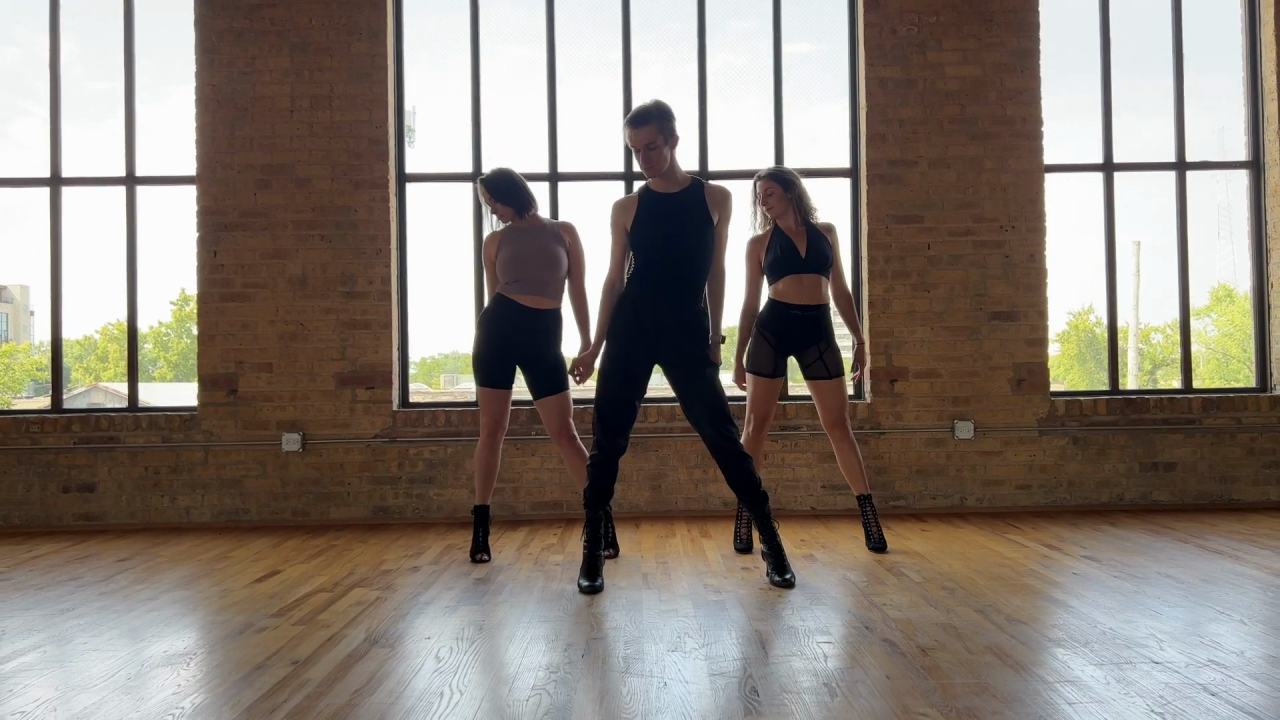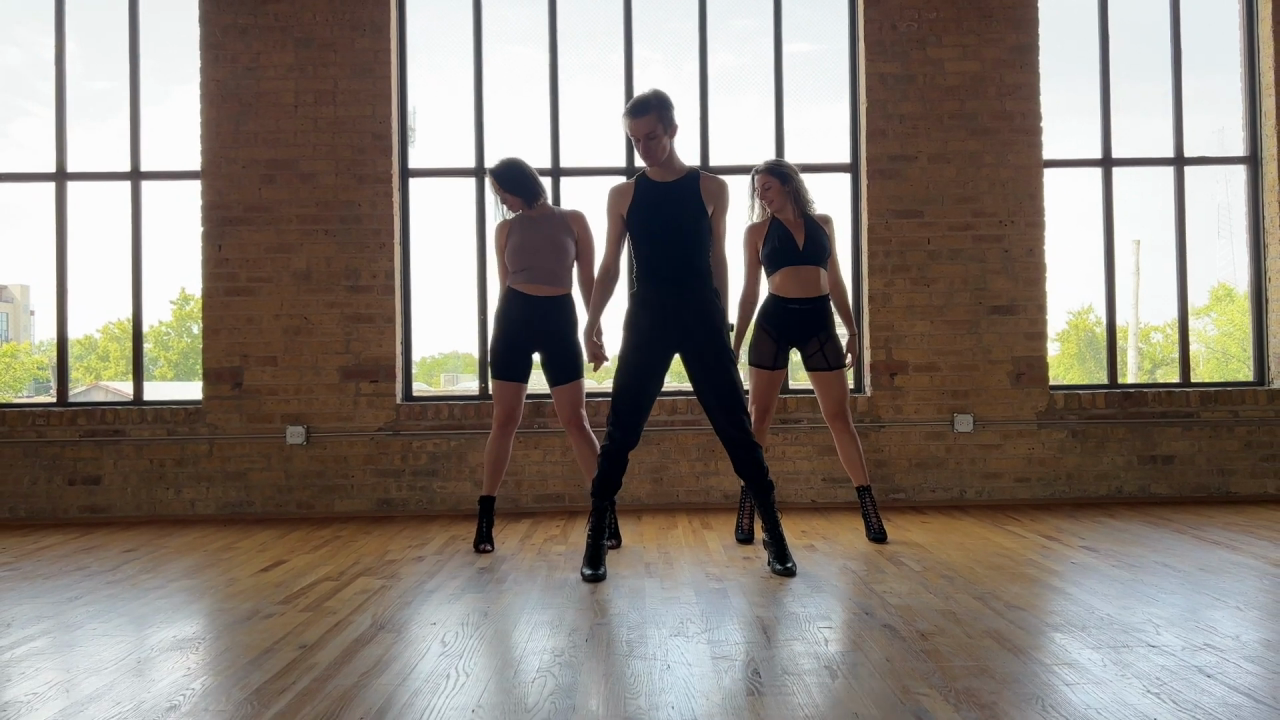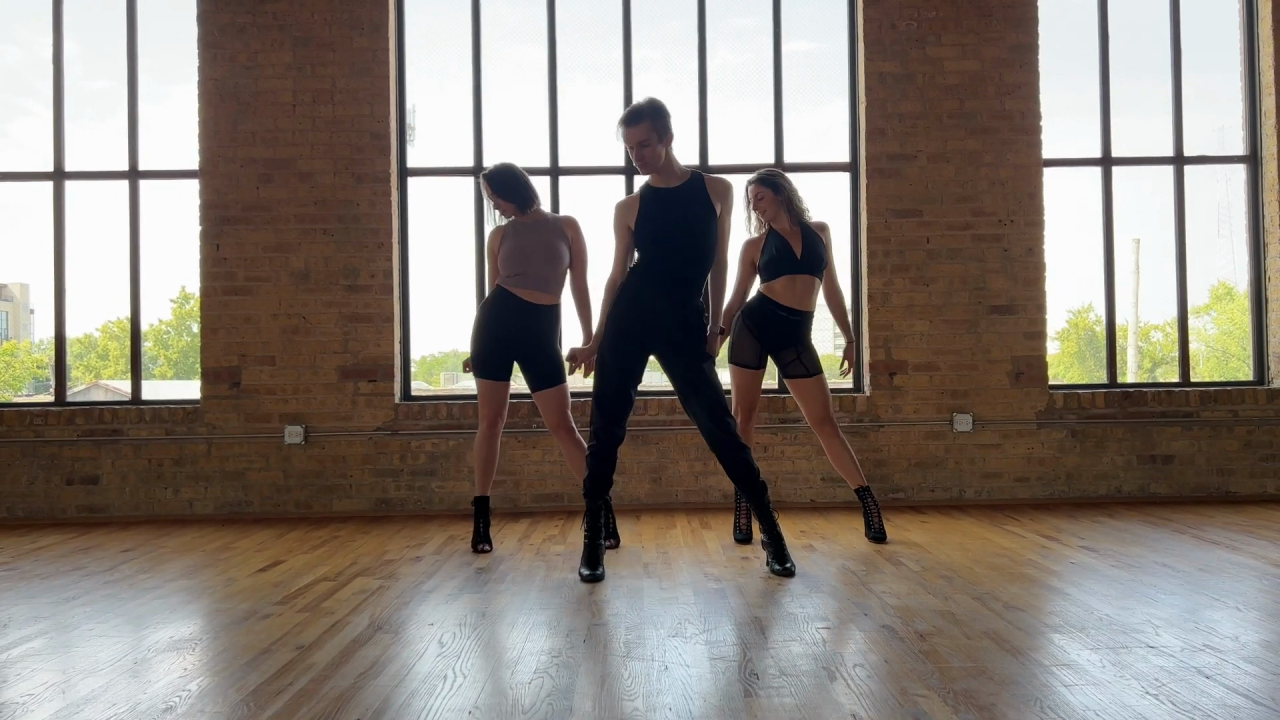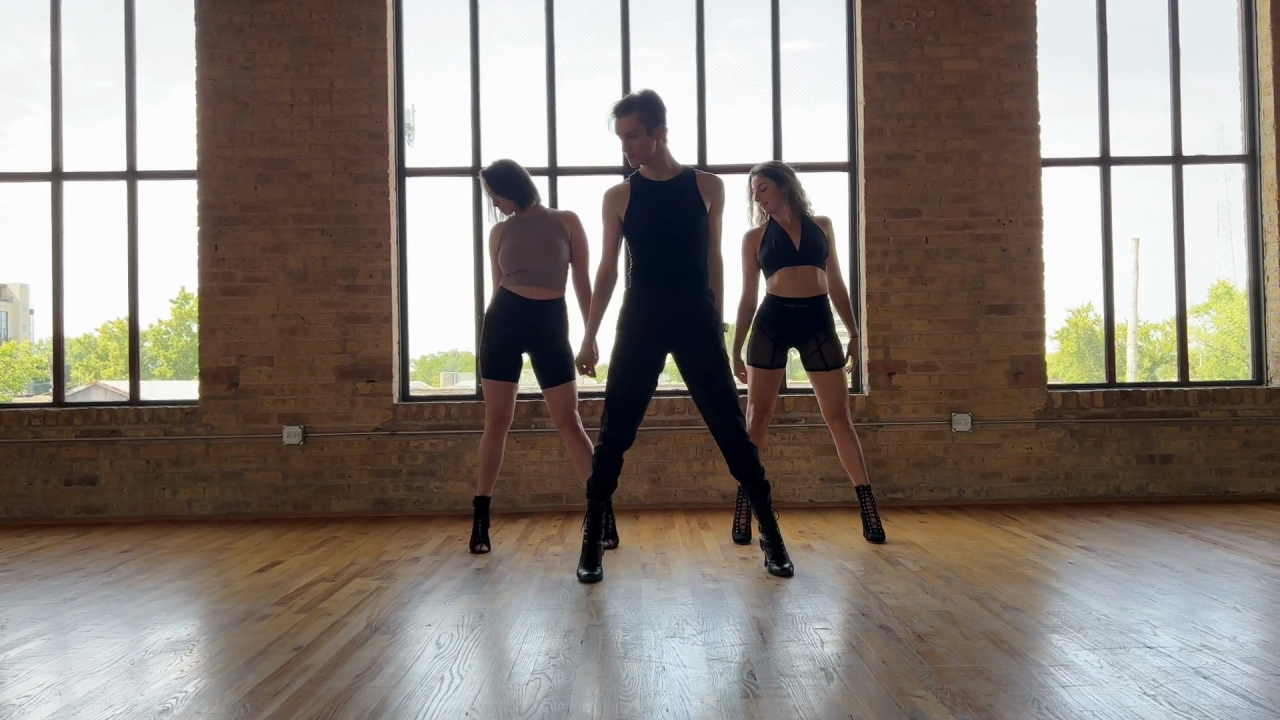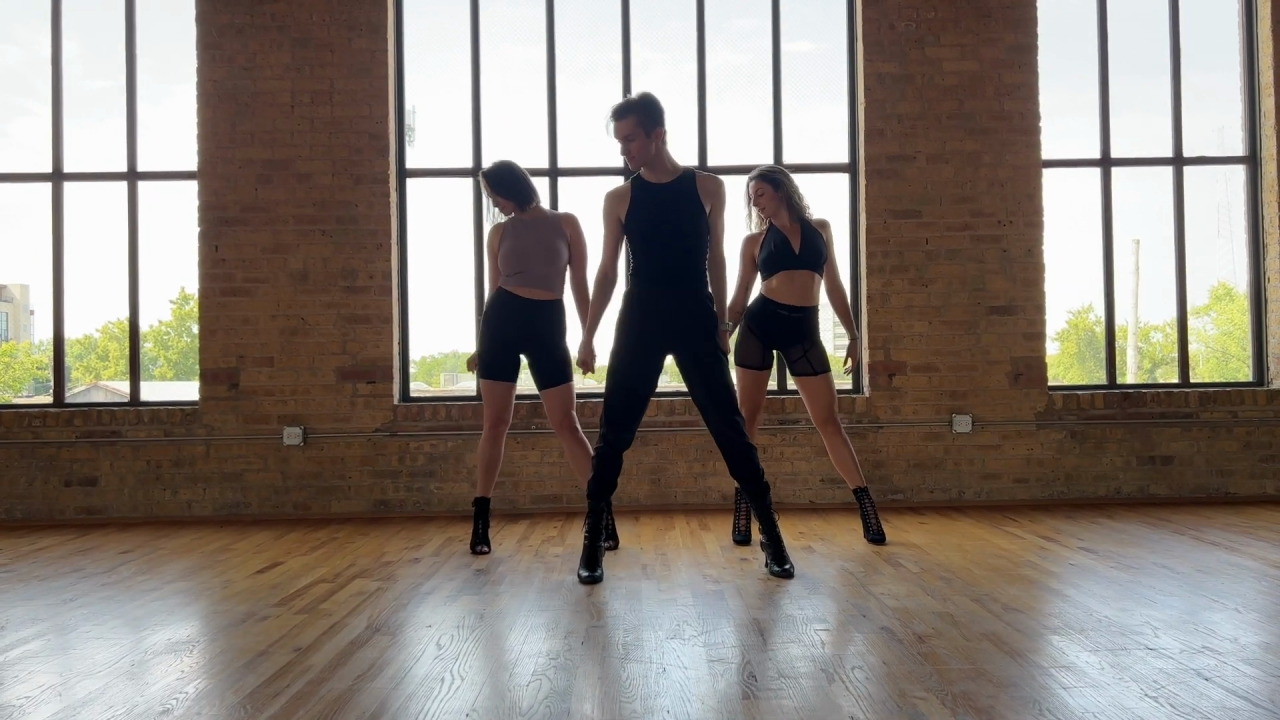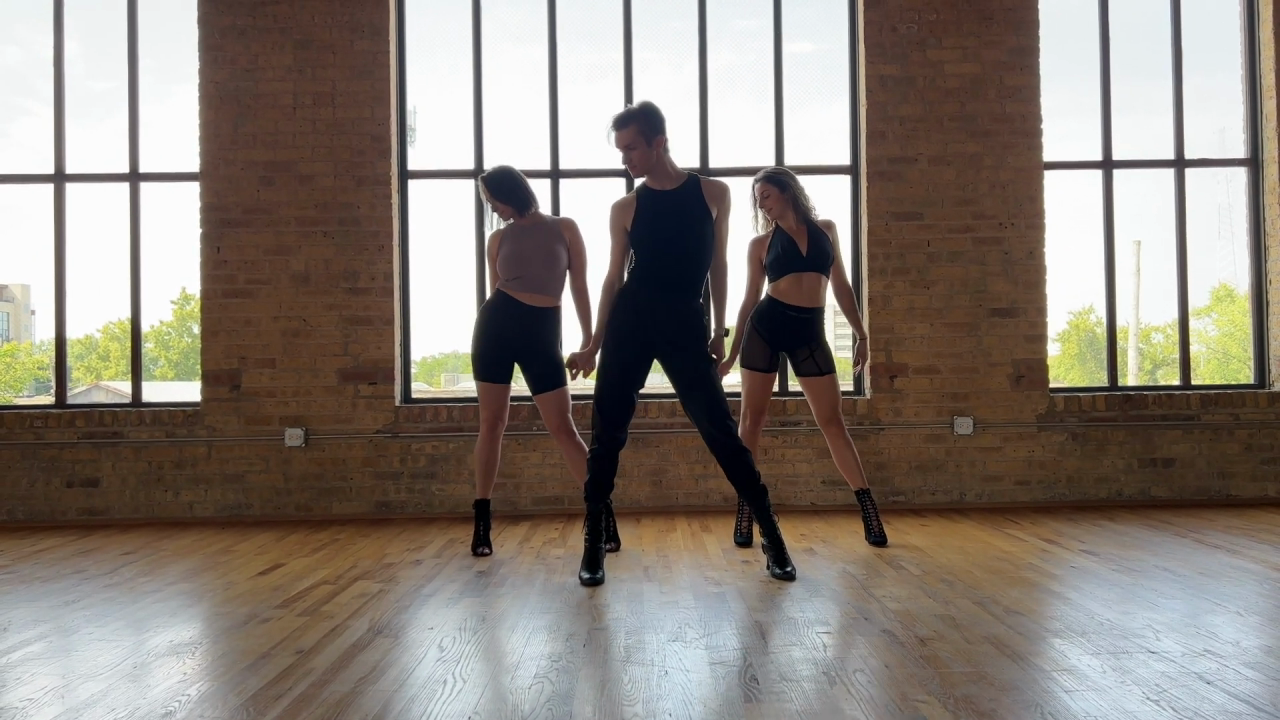
dt=0.7s
person 1, frame 1
left shoulder: (715, 199)
right shoulder: (627, 208)
left elbow: (716, 271)
right elbow: (615, 278)
left wrist: (715, 337)
right wrist: (596, 346)
left hip: (687, 327)
right hip: (632, 324)
left knee: (721, 435)
right knee: (609, 435)
left ankle: (771, 542)
right ankle: (592, 550)
person 1, frame 2
left shoulder: (711, 189)
right shoulder: (623, 195)
left elbow: (717, 259)
right elbow: (610, 266)
left wrist: (724, 323)
right wrist: (591, 323)
left hip: (701, 317)
right hip: (647, 318)
left knee: (734, 426)
right knee: (622, 427)
left ankle: (773, 532)
right ankle: (596, 538)
person 1, frame 3
left shoulder: (717, 191)
right shoulder: (629, 208)
left elbow: (719, 263)
right elbow: (618, 275)
left wrist: (716, 325)
right wrist: (595, 342)
left hip: (686, 323)
right hip: (630, 319)
left knee: (719, 426)
right knee: (606, 427)
left ankle: (771, 533)
right ankle: (593, 539)
person 1, frame 4
left shoulder: (707, 187)
right shoulder: (619, 196)
left elbow: (713, 259)
right elbow: (608, 269)
left wrist: (717, 324)
right wrist: (589, 336)
left hip: (695, 317)
right hip: (641, 317)
left knee: (729, 426)
right knee: (616, 428)
left ankle: (770, 532)
right ankle: (592, 540)
person 1, frame 5
left shoulder: (708, 188)
right shoulder: (619, 198)
left elbow: (716, 259)
right elbow: (608, 270)
left wrist: (723, 324)
right wrist: (587, 336)
left hip: (696, 318)
right hip: (641, 317)
left knee: (728, 427)
right knee: (615, 429)
left ankle: (771, 534)
right ankle: (592, 540)
person 1, frame 6
left shoulder: (713, 193)
right shoulder: (625, 208)
left elbow: (718, 264)
right elbow: (615, 277)
left wrist: (719, 330)
right wrist: (593, 345)
left hip: (686, 323)
right hip: (631, 320)
left knee: (720, 429)
right knee: (607, 431)
left ankle: (771, 536)
right ankle: (593, 544)
person 2, frame 1
left shoulder: (563, 232)
right shoulder: (495, 241)
left elbow: (577, 291)
right elbow: (493, 294)
left wrist: (588, 344)
right wrist: (480, 350)
left hip: (544, 337)
right hip: (499, 329)
left knee: (564, 433)
right knee: (492, 430)
left ankle: (603, 521)
right ankle: (480, 529)
person 2, frame 2
left shoulder: (572, 220)
right shoulder: (505, 228)
left elbow: (587, 278)
right elbow: (505, 284)
right wrist: (496, 336)
left hip: (559, 322)
right hip: (514, 320)
left knee: (575, 422)
right knee: (504, 422)
left ankle: (607, 512)
right ankle: (485, 520)
person 2, frame 3
left shoulder: (567, 227)
right shoulder: (499, 235)
left elbow: (580, 285)
right elbow: (493, 288)
left wrist: (590, 338)
right wrist: (476, 346)
left hip: (542, 330)
right hip: (498, 321)
left knee: (562, 426)
right knee: (490, 422)
right ankle: (481, 520)
person 2, frame 4
left shoulder: (566, 221)
right shoulder: (500, 231)
left elbow: (582, 280)
right elbow: (497, 286)
right wrist: (485, 343)
left hip: (549, 324)
right hip: (504, 321)
left knee: (568, 423)
right knee: (496, 422)
right ankle: (480, 520)
person 2, frame 5
left shoulder: (565, 223)
right shoulder: (499, 232)
left elbow: (579, 282)
right elbow: (494, 288)
right wrist: (480, 345)
left hip: (547, 326)
right hip: (503, 321)
left knee: (566, 425)
right knee: (495, 423)
left ankle: (603, 513)
right ankle: (480, 521)
person 2, frame 6
left shoulder: (564, 228)
right shoulder: (499, 238)
left elbow: (579, 287)
right elbow: (494, 290)
left wrist: (589, 340)
right wrist: (478, 345)
left hip: (542, 332)
right hip: (498, 325)
left knee: (562, 428)
right knee: (491, 425)
left ankle: (603, 515)
right ankle: (481, 523)
person 3, frame 1
left shoulder: (826, 232)
right shoulder: (759, 243)
left elbow: (840, 290)
right elbow: (751, 302)
left wrist: (859, 338)
right wrist: (740, 357)
left hip: (818, 333)
right hip: (772, 330)
left knee: (838, 427)
right knee: (756, 424)
left ankle: (870, 517)
right ankle: (744, 518)
person 3, frame 2
left shoulder: (822, 223)
right shoulder: (757, 231)
left elbow: (835, 282)
right elbow: (749, 292)
left wrist: (852, 331)
right wrist: (735, 343)
left hip: (819, 324)
right hip: (773, 322)
left knee: (839, 417)
right knee: (758, 417)
left ankle: (869, 507)
right ankle: (746, 510)
person 3, frame 3
left shoulder: (820, 231)
right shoulder: (754, 244)
left elbow: (832, 290)
right elbow: (736, 300)
left wrist: (849, 338)
left hip: (796, 337)
right hip: (754, 327)
left knee: (825, 423)
right knee: (743, 417)
left ankle: (869, 505)
right ankle: (742, 510)
person 3, frame 4
left shoulder: (822, 225)
right shoulder: (755, 237)
left elbow: (836, 283)
right elbow: (749, 296)
left wrist: (853, 332)
right wrist: (736, 350)
left hip: (818, 325)
right hip: (771, 324)
left knee: (838, 417)
right knee: (757, 416)
left ankle: (867, 506)
right ankle: (744, 508)
person 3, frame 5
left shoulder: (820, 228)
right shoulder: (754, 241)
left elbow: (834, 286)
right elbow: (739, 298)
left wrist: (853, 335)
left hip: (804, 331)
right hip: (759, 326)
left knee: (828, 421)
right knee: (747, 417)
left ankle: (866, 506)
right ankle: (742, 510)
person 3, frame 6
left shoulder: (826, 229)
right shoulder: (761, 243)
left elbow: (841, 287)
right elbow: (750, 300)
left wrist: (861, 334)
right wrist: (732, 354)
left hip: (810, 333)
right hip: (766, 327)
left knee: (833, 422)
right knee: (752, 419)
left ankle: (868, 510)
right ankle: (745, 512)
